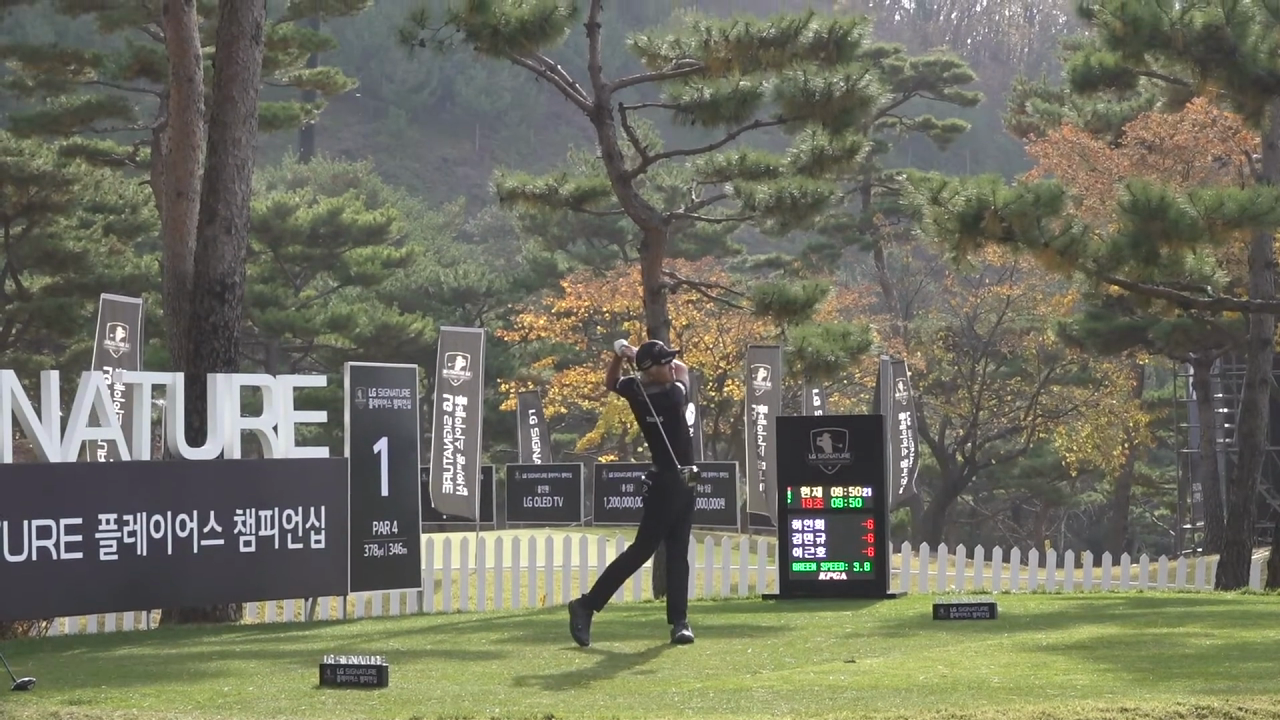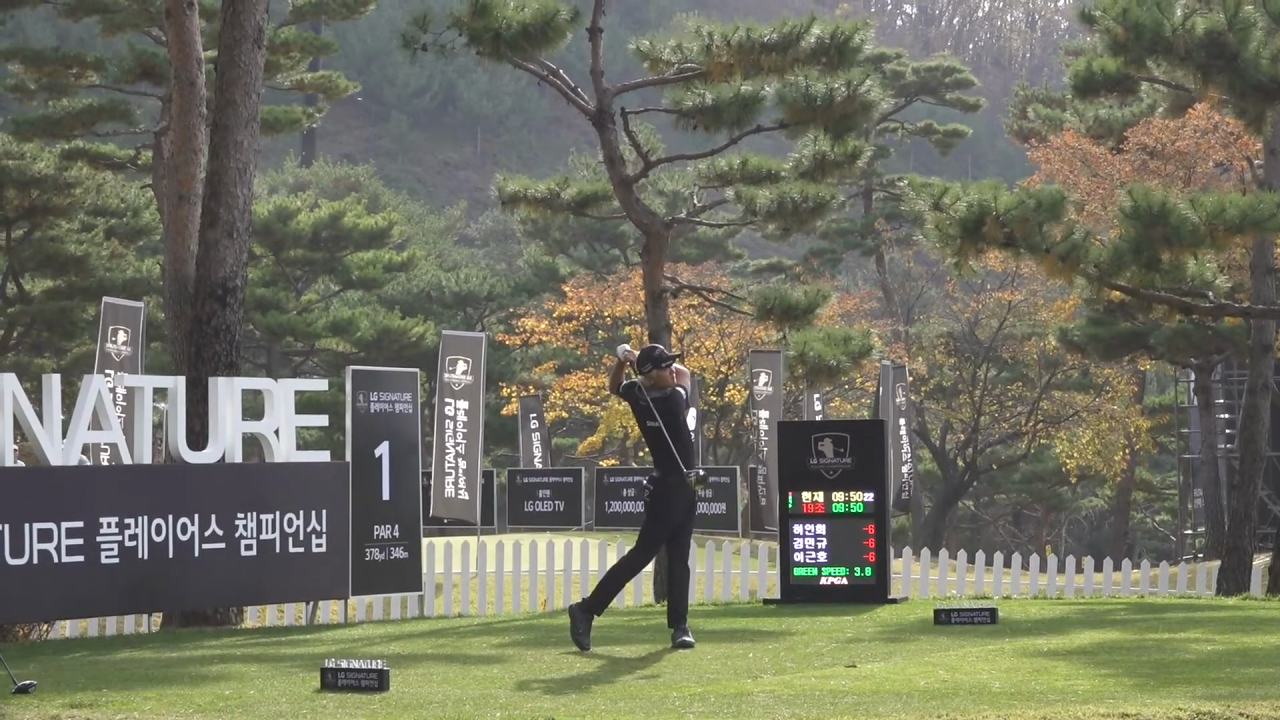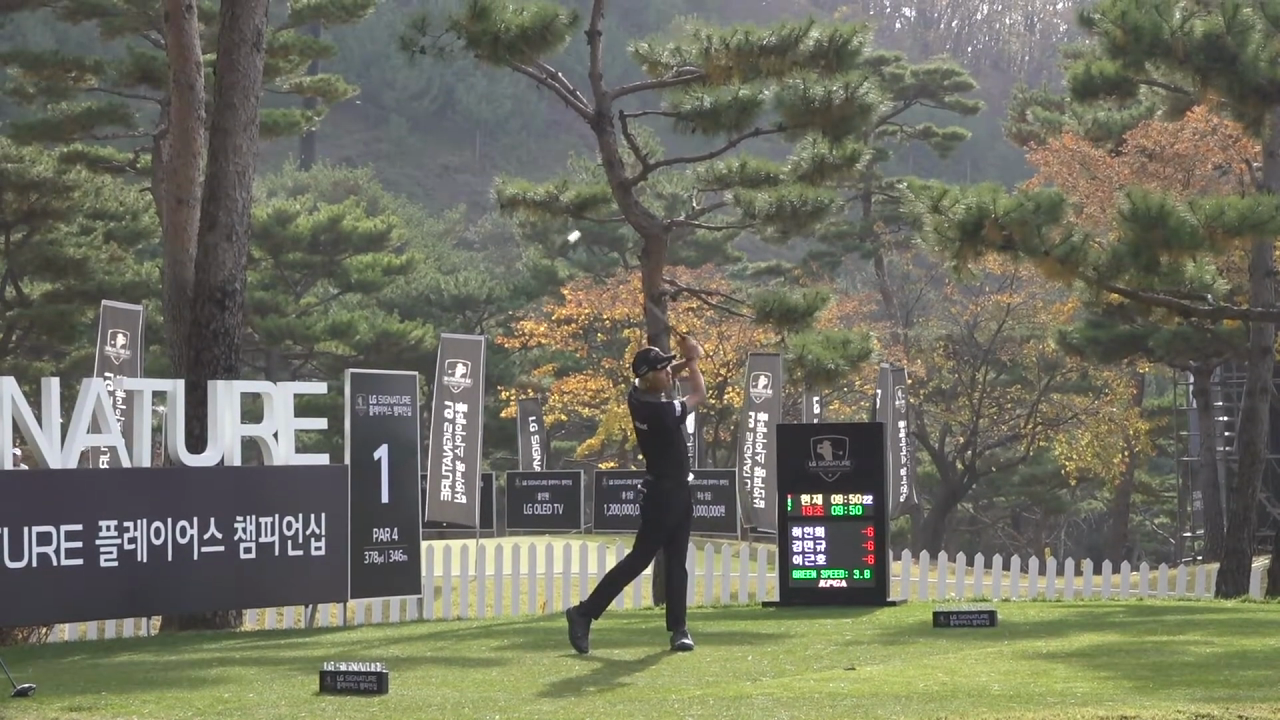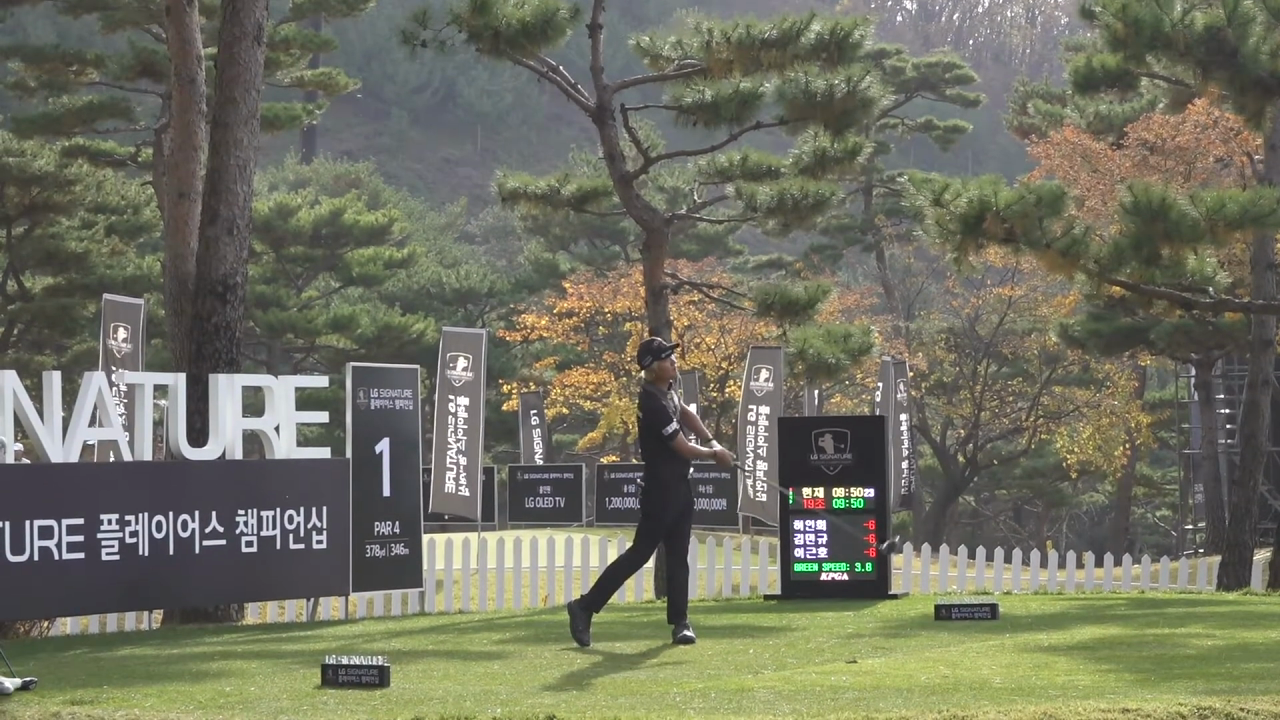
dt=0.5s
person 1, frame 1
left shoulder: (635, 389)
right shoulder: (672, 395)
left elbow: (610, 382)
right elbow: (684, 369)
left wrist: (620, 355)
right wrist: (639, 356)
left hip: (678, 482)
right hip: (667, 483)
left knee: (678, 554)
right knee: (642, 549)
left ankle: (679, 621)
right ankle: (586, 605)
person 1, frame 2
left shoulder: (636, 393)
right shoulder: (672, 401)
left elbow: (613, 385)
right elbow: (686, 374)
left wrist: (624, 359)
right wrist: (642, 359)
left hip: (680, 487)
right hip: (669, 488)
left knee: (679, 559)
right knee: (642, 554)
left ankle: (679, 625)
right ankle: (586, 609)
person 1, frame 3
left shoulder: (639, 392)
right shoulder: (655, 409)
left elbow: (672, 376)
right elbow: (697, 398)
left wrist: (687, 358)
right wrist: (693, 361)
left hip: (677, 490)
right hip: (663, 492)
left knee: (677, 561)
right knee: (639, 559)
left ankle: (678, 628)
right ankle: (584, 613)
person 1, frame 4
left shoulder: (665, 387)
right shoulder: (654, 404)
left elbow: (685, 414)
right elbow: (684, 448)
left wrist: (711, 441)
right wrist: (714, 453)
left hip: (679, 484)
right hip: (662, 487)
left knee: (678, 555)
right knee: (640, 553)
left ankle: (679, 621)
right ankle: (585, 606)
